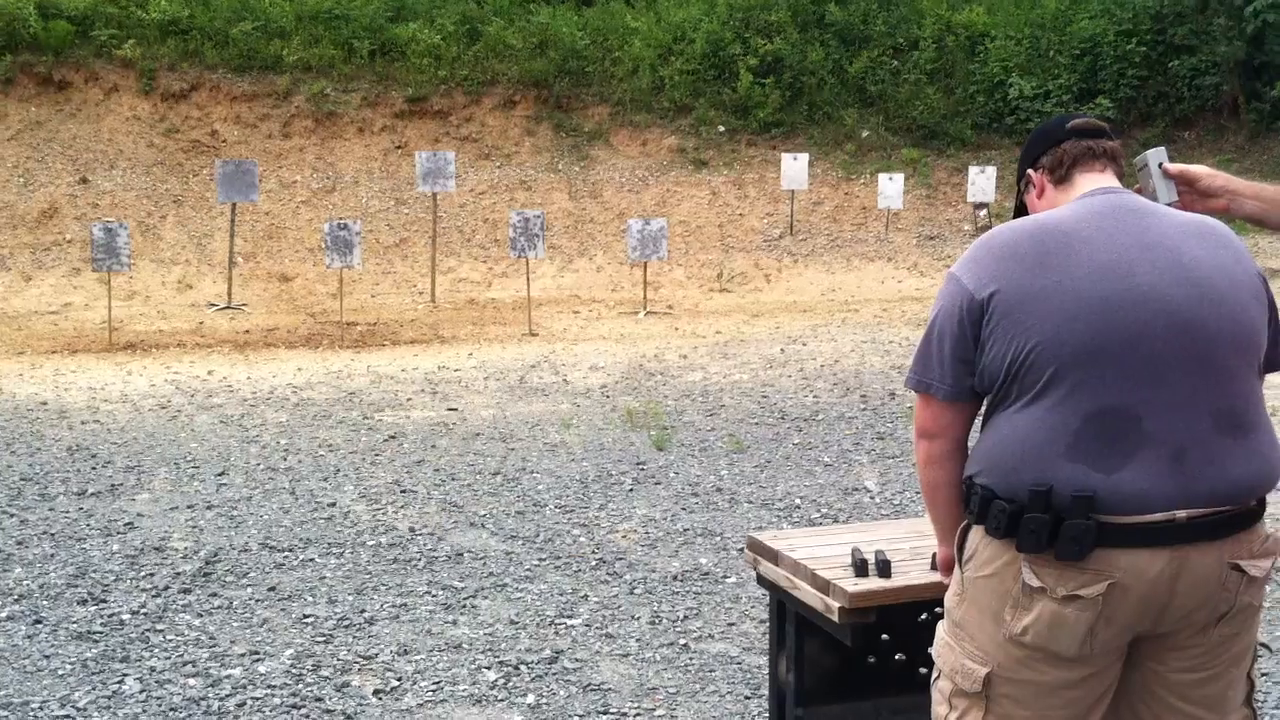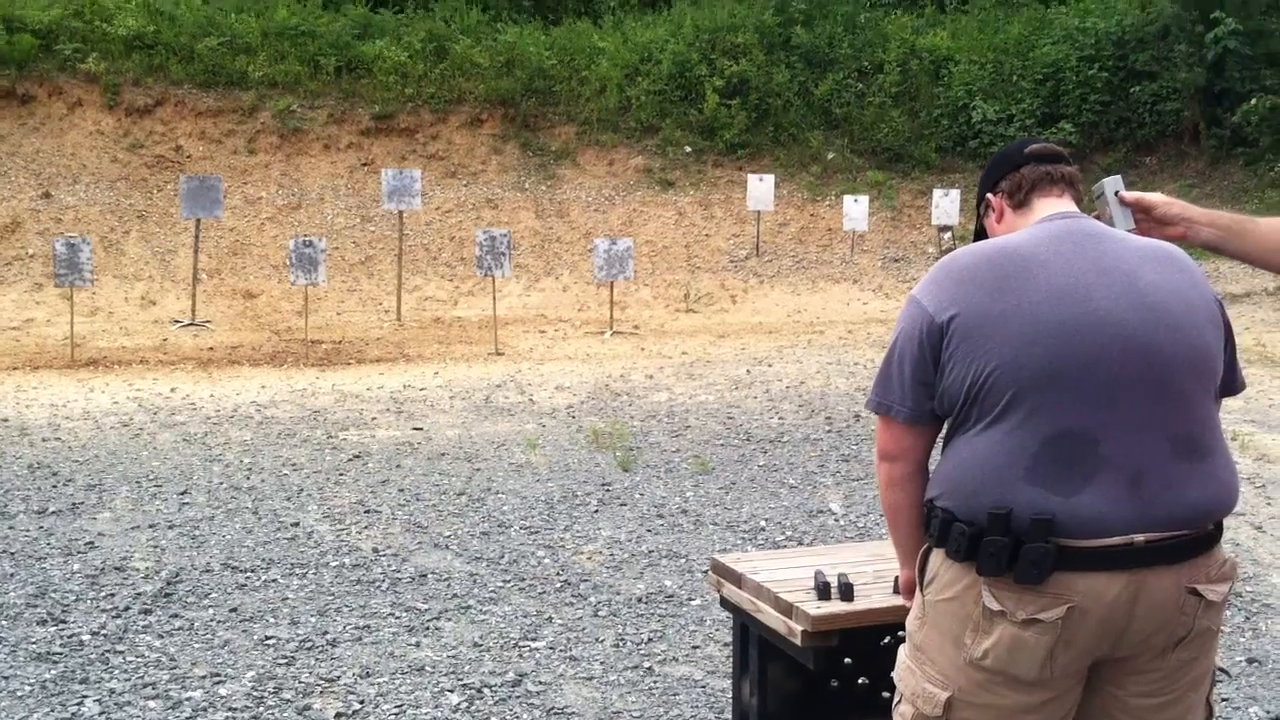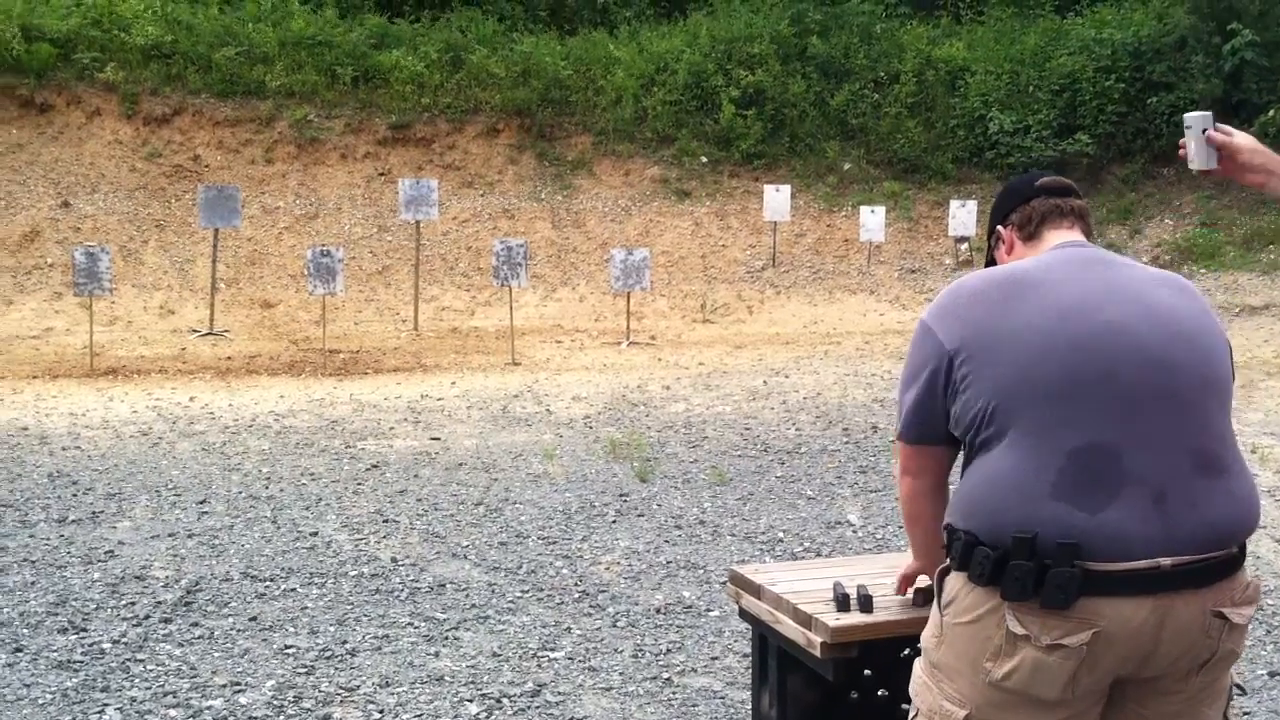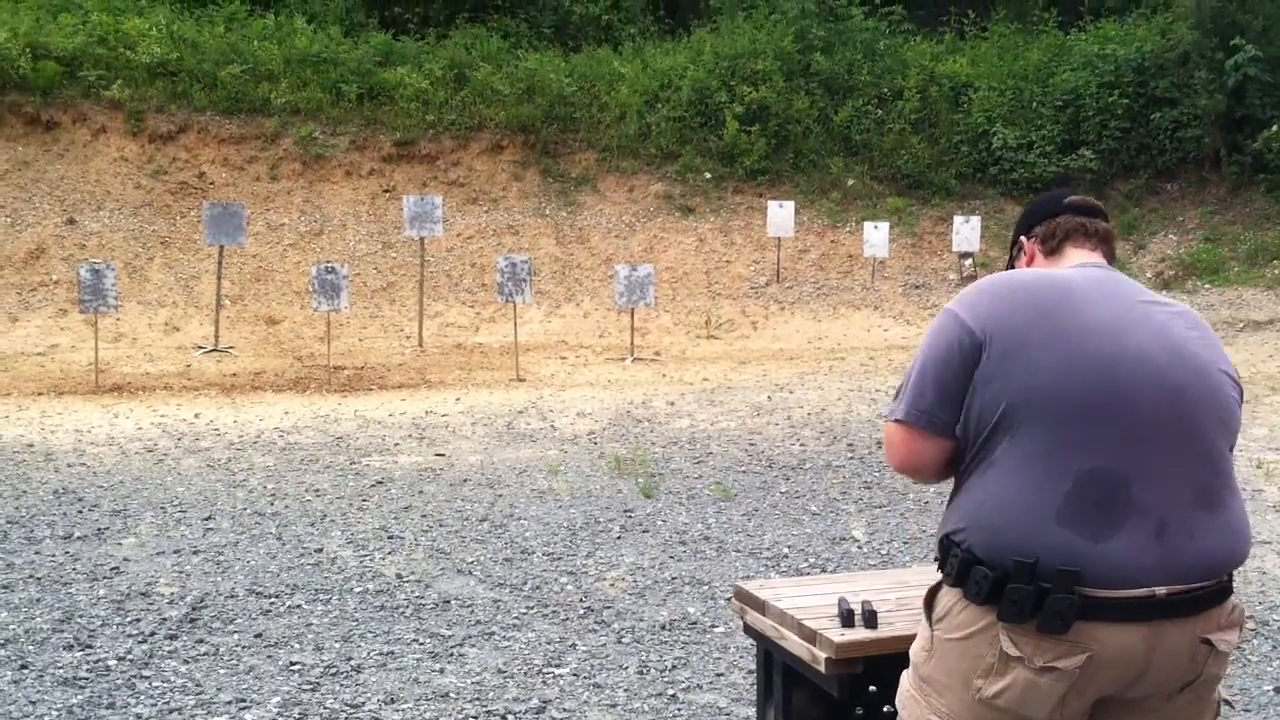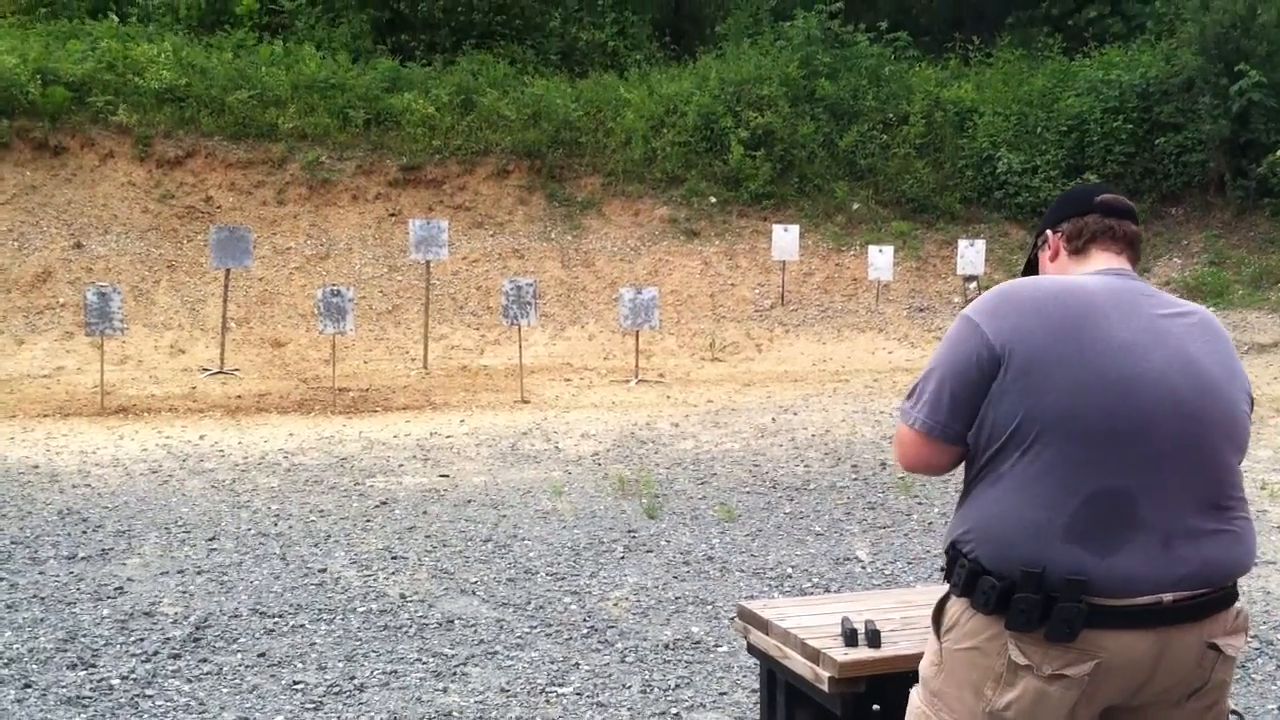
dt=0.4s
person 1, frame 1
left shoulder: (996, 259)
right shoulder: (1229, 250)
left elbow: (937, 433)
left wrist: (954, 541)
left hip: (1054, 566)
right hip: (1220, 557)
person 1, frame 2
left shoulder: (957, 282)
right shoulder: (1185, 275)
left elbow: (899, 456)
right elbow: (1193, 426)
left wrist: (916, 565)
left hip: (1014, 590)
right hip: (1178, 580)
person 1, frame 3
left shoulder: (962, 307)
right shoulder: (1187, 300)
left elbow: (919, 474)
left wrist: (930, 562)
left hip: (1034, 606)
right hip: (1203, 599)
person 1, frame 4
left shoulder: (994, 303)
right shoulder: (1196, 333)
left elbow: (908, 451)
right elbow: (1196, 468)
left hip: (1027, 628)
right hip: (1186, 626)
person 1, frame 5
left shoulder: (1011, 310)
right shoulder: (1210, 334)
left elbow: (918, 452)
right elbow: (1206, 466)
left hip: (1035, 638)
right hip: (1192, 634)
